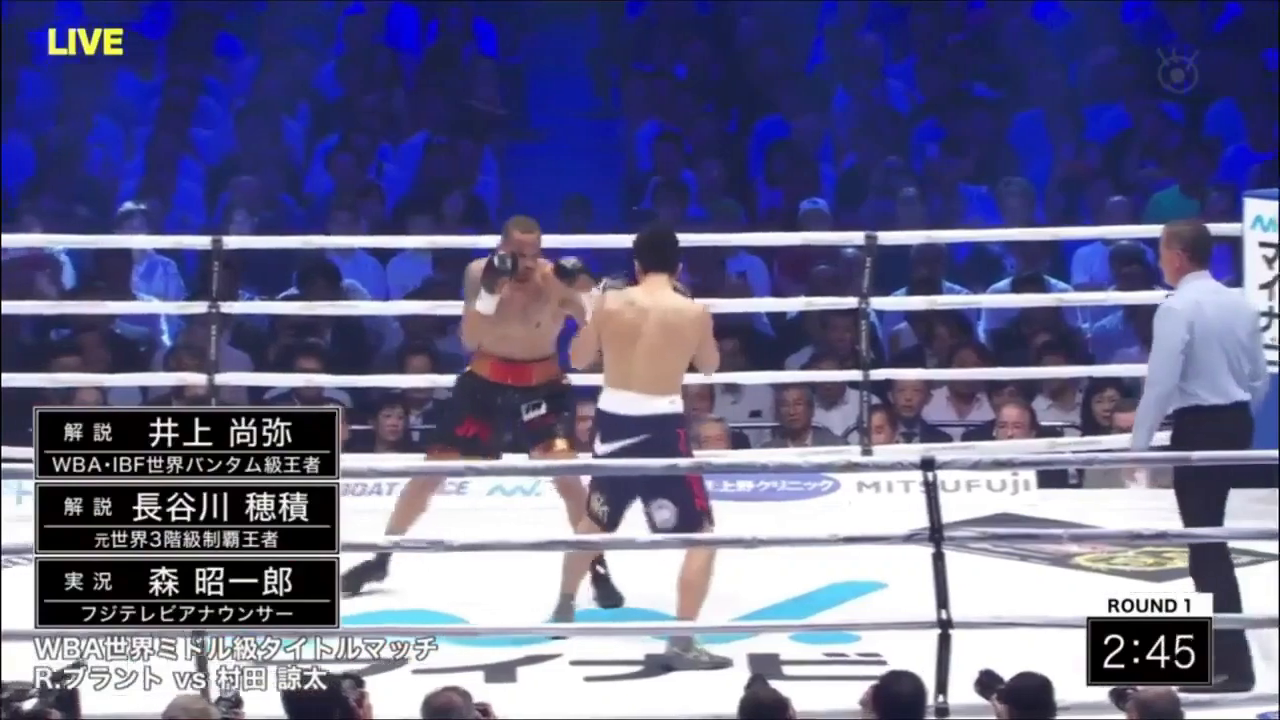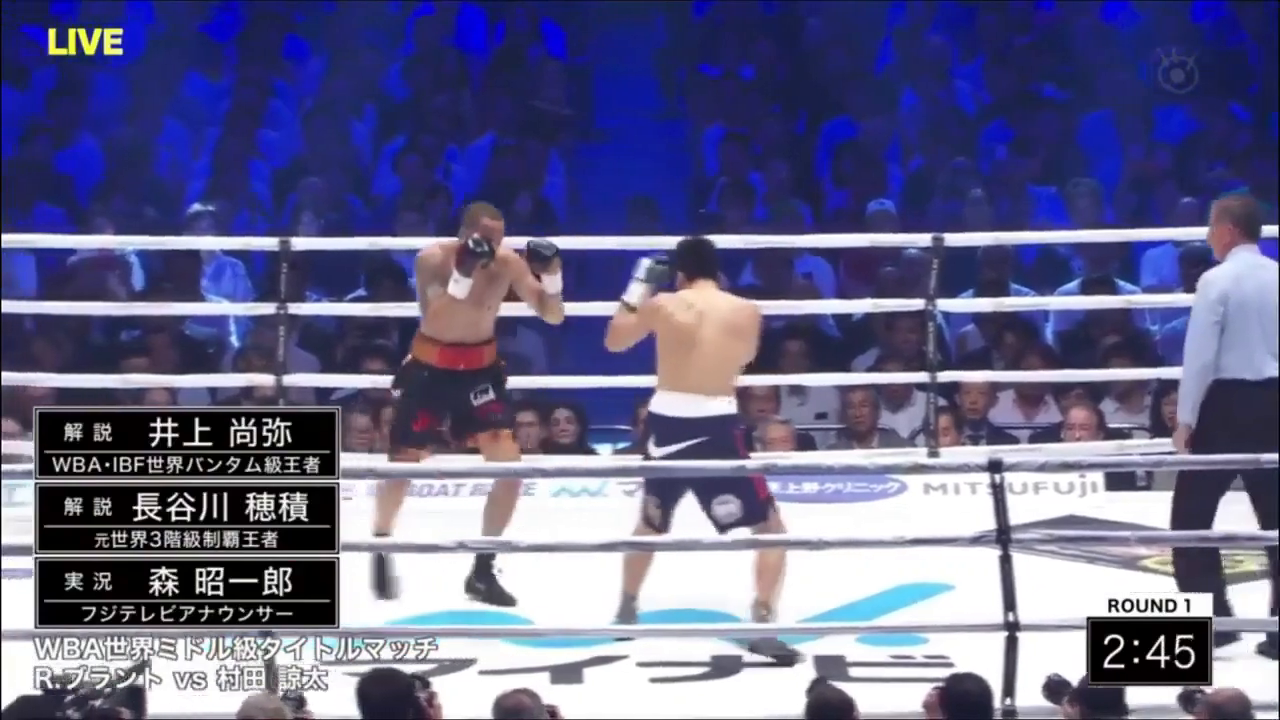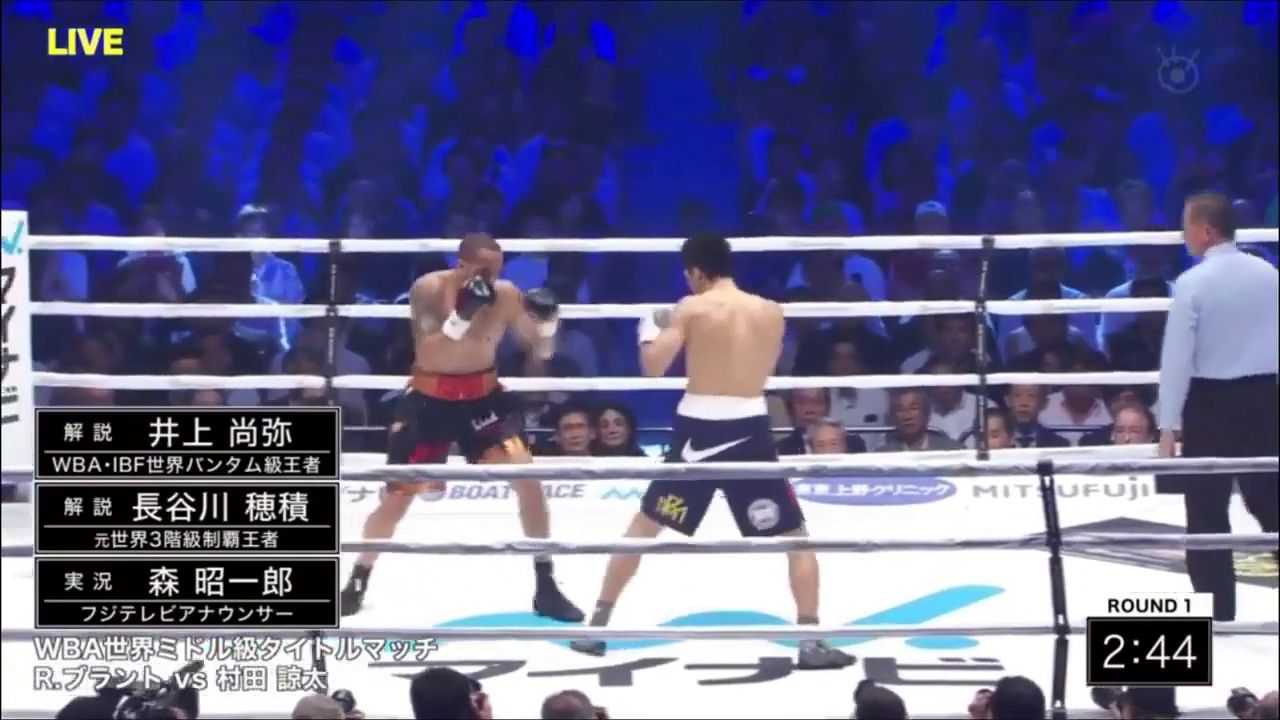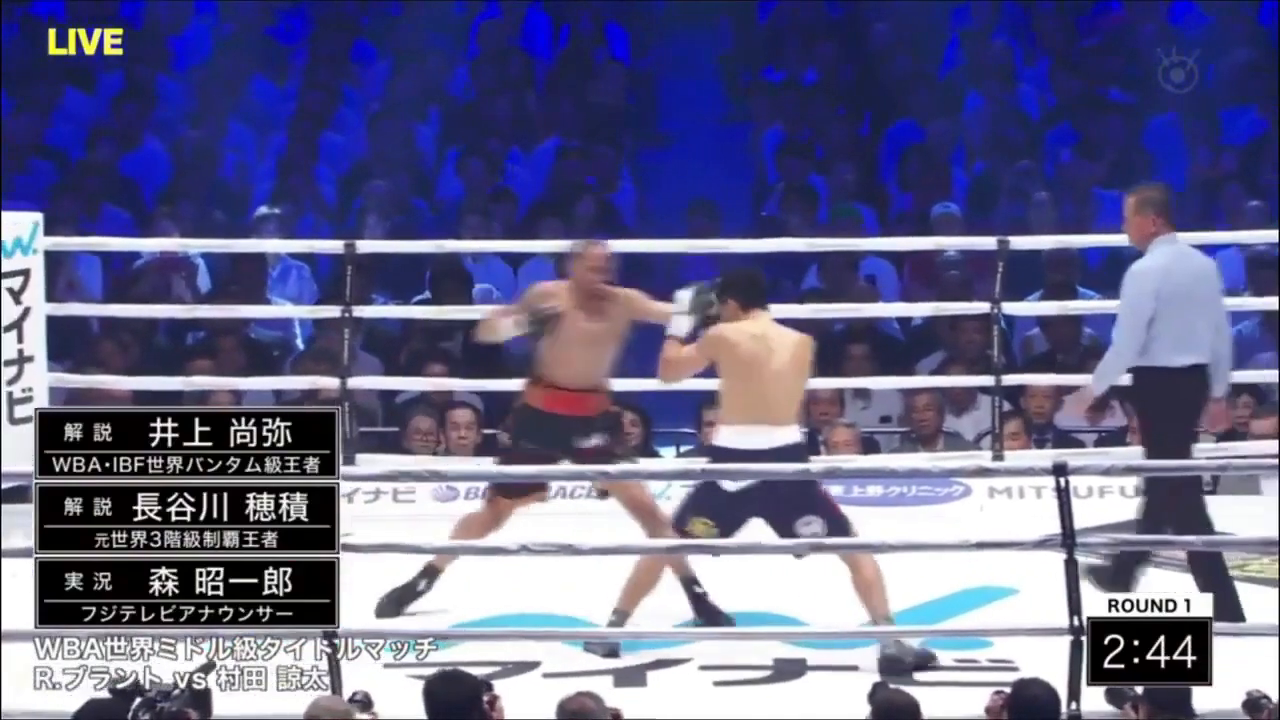
dt=0.4s
person 1, frame 1
left shoulder: (1177, 307)
right shoulder: (1240, 303)
left elbow: (1160, 383)
right elbow: (1259, 379)
left wrist: (1138, 444)
left hip: (1198, 428)
right hip: (1237, 423)
left knee: (1206, 542)
right knee: (1208, 537)
left ankle: (1232, 664)
right ankle: (1215, 640)
person 1, frame 2
left shoulder: (1218, 280)
left elbow: (1200, 357)
left wrist: (1185, 418)
left hip: (1231, 404)
left knee: (1191, 512)
left ankle: (1210, 617)
person 1, frame 3
left shoulder: (1192, 282)
left elbow: (1176, 358)
left wrist: (1168, 424)
left hip: (1211, 401)
left knee: (1206, 510)
left ankle: (1215, 608)
person 1, frame 4
left shoulder: (1145, 271)
right shoulder: (1204, 264)
left elbow: (1127, 342)
right elbow: (1221, 334)
left wrist: (1093, 390)
right wrist: (1218, 394)
left hip: (1159, 386)
right hip: (1195, 382)
left knee: (1179, 492)
right knee: (1166, 485)
left ankle: (1223, 600)
right ankle: (1122, 570)
person 2, frame 1
left shoulder: (609, 303)
right shoulder: (694, 312)
left elbow: (580, 361)
right elbow: (708, 366)
left hip: (612, 425)
right hip: (660, 430)
left knee: (595, 522)
right knee: (699, 536)
left ankle: (563, 609)
right ankle: (681, 642)
person 2, frame 2
left shoulder: (662, 304)
right shoulder: (747, 312)
left elbow: (614, 342)
left wrist: (638, 287)
left hip: (666, 427)
right hip: (716, 431)
left knee: (650, 525)
right knee: (770, 528)
left ankle: (626, 612)
right ankle: (762, 623)
person 2, frame 3
left shoulder: (691, 308)
right shoulder: (771, 313)
left elbow: (654, 366)
left wrist: (648, 331)
left hip: (698, 432)
right hip: (748, 433)
left knee: (643, 527)
right knee: (794, 537)
left ankle: (599, 623)
right ankle: (811, 640)
person 2, frame 4
left shoulder: (723, 336)
right shoulder: (802, 342)
left elbow: (668, 372)
left wrist: (682, 321)
left hip: (733, 461)
right hip: (787, 459)
right knee: (853, 550)
left ankle: (613, 629)
right ankle: (891, 642)
person 3, frame 1
left shoulder: (558, 278)
right shoulder: (480, 272)
right elbow: (470, 340)
left wrist: (583, 291)
right wrist: (489, 290)
left hip: (542, 384)
right hip: (486, 379)
left knee: (567, 476)
right knee: (431, 472)
left ankle: (597, 568)
right ankle: (380, 559)
person 3, frame 2
left shoulder: (509, 262)
right shoulder: (432, 259)
left elbow: (553, 317)
right elbow: (434, 323)
left wrist: (551, 274)
right wrist: (462, 273)
left hip: (481, 367)
right hip: (430, 367)
left knee: (510, 470)
right knee: (402, 466)
left ankle: (483, 570)
right ankle: (382, 552)
person 3, frame 3
left shoulder: (506, 294)
right shoulder: (428, 288)
left elbow: (541, 352)
right elbow: (427, 357)
left wrist: (547, 321)
right wrist: (462, 315)
left hip: (484, 395)
right hip: (430, 399)
left knee: (528, 480)
right knee: (396, 499)
left ankle: (545, 583)
right ankle: (359, 579)
person 3, frame 4
left shoulder: (624, 302)
right shoulder: (548, 295)
left elbow: (676, 316)
right elbow: (485, 334)
right wrist: (518, 321)
left hip: (592, 415)
right hip: (540, 412)
left knee: (641, 502)
right knee: (495, 511)
left ankle: (695, 592)
right ankle: (423, 581)
